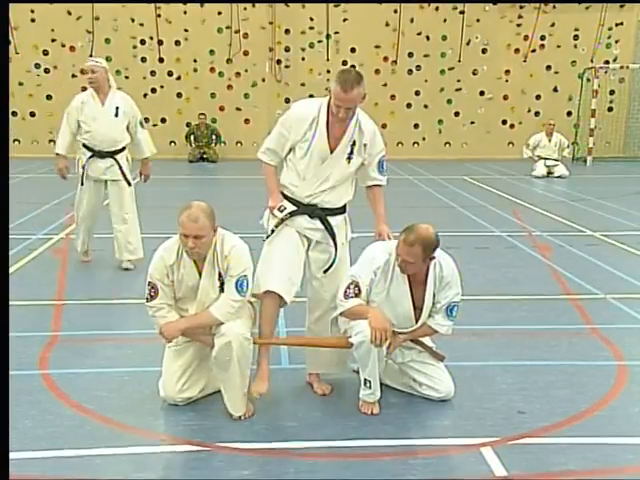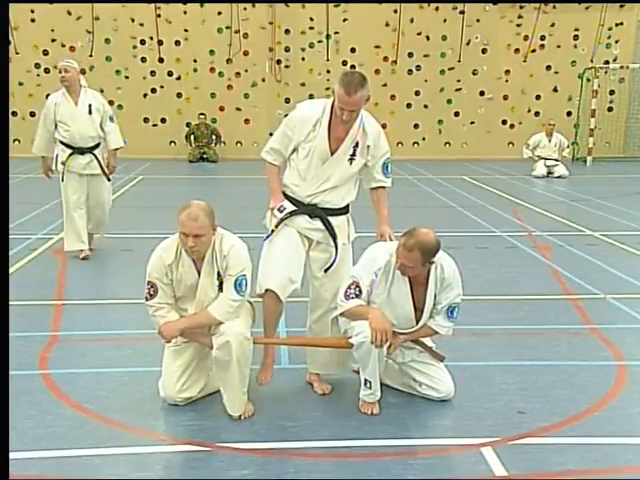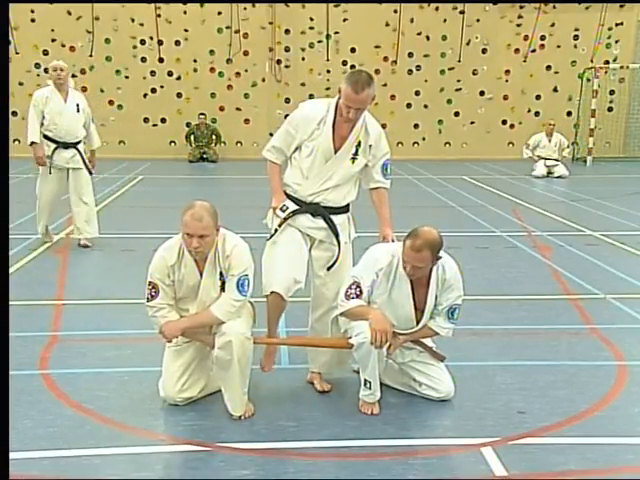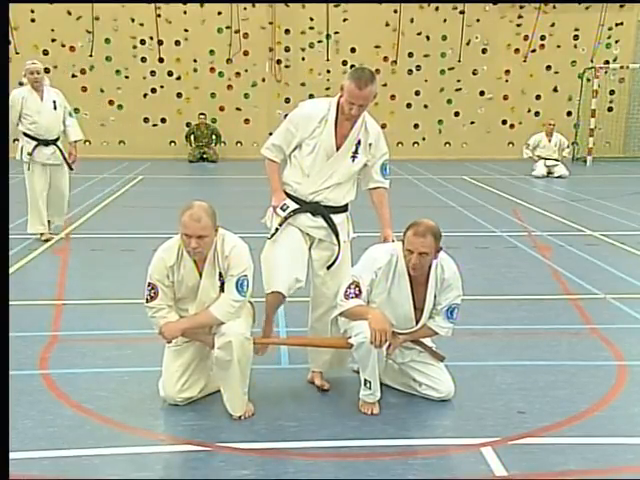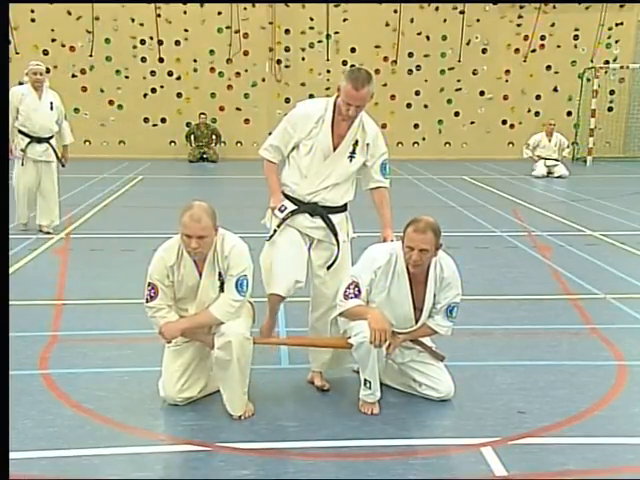
dt=0.7s
person 1, frame 1
left shoulder: (368, 132)
right shoulder: (301, 113)
left elbow: (373, 179)
right elbow: (268, 155)
left wrist: (380, 222)
right wrist: (275, 196)
left hip: (333, 223)
right hip: (291, 214)
left knee: (329, 299)
right knee: (275, 283)
left ankle: (317, 369)
right ankle: (263, 363)
person 1, frame 2
left shoulder: (372, 133)
right shoulder: (304, 114)
left elbow: (377, 180)
right elbow: (273, 155)
left wrist: (383, 223)
right wrist: (276, 197)
left hip: (334, 221)
right hip: (292, 212)
left knee: (329, 298)
right knee: (274, 281)
left ankle: (316, 370)
right ankle: (268, 356)
person 1, frame 3
left shoulder: (373, 134)
right shoulder: (308, 114)
left elbow: (377, 182)
right elbow: (274, 153)
left wrist: (385, 226)
right wrist: (277, 196)
left hip: (335, 220)
right hip: (293, 211)
left knee: (331, 297)
right knee: (280, 283)
left ankle: (318, 368)
right ankle: (271, 339)
person 1, frame 4
left shoulder: (372, 134)
right shoulder: (309, 112)
left elbow: (376, 182)
right elbow: (272, 151)
left wrist: (386, 228)
right wrist: (277, 194)
left hip: (334, 220)
right hip: (292, 212)
left knee: (330, 296)
right knee: (280, 283)
left ankle: (318, 367)
right ankle: (267, 327)
person 1, frame 5
left shoulder: (370, 133)
right shoulder: (305, 112)
left elbow: (377, 182)
right elbow: (271, 152)
left wrist: (387, 228)
right wrist: (275, 195)
left hip: (333, 220)
right hip: (291, 211)
left knee: (330, 296)
right knee: (280, 284)
left ankle: (319, 367)
right ankle: (270, 320)
person 2, frame 1
left shoulder: (235, 249)
right shoulder: (165, 256)
left elbow: (231, 305)
right elbow: (159, 309)
left wrist: (182, 324)
right wrist: (206, 340)
left hip: (228, 314)
right hip: (186, 327)
left knee: (234, 338)
right knee: (174, 394)
left ankle: (239, 399)
right ankle: (217, 367)
person 2, frame 2
left shoulder: (233, 249)
right shoulder: (163, 255)
left elbow: (229, 305)
right elbow: (159, 308)
left wrist: (181, 324)
right wrist: (206, 341)
left hip: (227, 314)
right hip: (185, 328)
left knee: (234, 336)
right knee: (174, 395)
left ankle: (238, 399)
right ankle: (220, 368)
person 2, frame 3
left shoulder: (236, 249)
right shoulder: (166, 255)
left elbow: (232, 304)
right elbow: (159, 309)
left wrist: (182, 324)
right wrist: (208, 340)
left hip: (228, 315)
right hip: (186, 328)
left knee: (234, 336)
right knee: (173, 394)
left ankle: (238, 399)
right ankle: (219, 369)
person 2, frame 4
left shoulder: (235, 249)
right shoulder: (165, 256)
left elbow: (231, 305)
right elbow: (158, 310)
left wrist: (182, 324)
right wrist: (208, 340)
left hip: (227, 315)
right hip: (186, 328)
left knee: (235, 337)
right knee: (174, 394)
left ankle: (239, 400)
right ankle: (219, 369)
person 2, frame 5
left shoulder: (235, 249)
right shoulder: (165, 256)
left elbow: (232, 304)
right elbow: (158, 310)
left wrist: (182, 325)
right wrist: (207, 340)
left hip: (227, 315)
right hip: (185, 327)
left knee: (234, 337)
right knee: (174, 394)
left ankle: (238, 399)
right ankle: (219, 370)
person 3, frame 1
left shoulder: (446, 269)
right shoulder: (376, 255)
left elbow: (442, 320)
right elbow: (345, 303)
left wrist: (403, 337)
right wrist: (372, 313)
left hip: (412, 338)
right hip: (372, 326)
left knee: (443, 391)
right knee: (367, 334)
left ankle: (376, 369)
right ankle: (369, 393)
person 3, frame 2
left shoulder: (447, 270)
right shoulder: (378, 255)
left elbow: (442, 321)
right elbow: (346, 303)
left wrist: (403, 337)
right wrist: (373, 313)
left hip: (412, 339)
right hip: (371, 324)
left knee: (443, 391)
right knee: (369, 335)
left ankle: (378, 369)
right ankle: (369, 394)
person 3, frame 3
left shoulder: (449, 272)
right shoulder: (379, 256)
left elbow: (442, 322)
right elbow: (346, 304)
left wrist: (403, 338)
right wrist: (373, 314)
left hip: (412, 339)
right hip: (371, 324)
left knee: (443, 390)
right knee: (369, 335)
left ankle: (378, 370)
right ankle: (369, 394)
person 3, frame 4
left shoulder: (448, 271)
right shoulder: (378, 257)
left elbow: (442, 322)
right elbow: (345, 304)
left wrist: (403, 338)
right wrist: (373, 313)
left hip: (411, 340)
right hip: (369, 324)
left knee: (443, 390)
right knee: (368, 335)
left ankle: (378, 368)
right ankle: (369, 394)
person 3, frame 5
left shoulder: (447, 270)
right shoulder: (377, 256)
left elbow: (441, 321)
right elbow: (345, 304)
left wrist: (402, 337)
right wrist: (372, 313)
left hip: (411, 339)
right hip: (370, 324)
left knee: (443, 390)
right knee: (368, 335)
left ankle: (381, 368)
right ankle: (369, 394)
person 4, frame 1
left shoulder: (124, 101)
right shoulder: (80, 101)
left elbow: (138, 130)
right elbow: (68, 129)
left wrist: (145, 161)
right wrist: (61, 157)
left hip: (117, 162)
right hip: (90, 162)
left knee: (124, 211)
right knee: (85, 209)
left ankle: (128, 255)
right ankle: (84, 246)
person 4, frame 2
left shoulder: (95, 97)
right shoulder: (54, 100)
left elbow: (110, 126)
right elbow: (46, 131)
left wrist: (112, 155)
right wrist: (45, 159)
left hip: (95, 157)
right hip: (69, 158)
left knee: (101, 203)
right knee: (74, 203)
left ankle: (90, 234)
right ankle: (81, 246)
person 4, frame 3
left shoulder: (79, 97)
right shoulder: (41, 95)
left elbow: (89, 126)
right elbow: (34, 123)
left wrist: (92, 152)
right wrist: (36, 148)
left hip: (76, 153)
right hip: (52, 152)
left knee: (83, 195)
right knee: (47, 195)
left ankle: (84, 234)
right ankle: (44, 228)
person 4, frame 4
left shoulder: (56, 94)
right shoulder: (18, 95)
left elbow: (69, 120)
right elbow: (11, 122)
left wrist: (73, 146)
left hip: (55, 148)
right hip: (33, 149)
left knee: (59, 190)
right knee: (37, 191)
left ankle: (50, 220)
right ankle: (42, 229)
person 4, frame 5
left shoulder: (53, 96)
right shoulder: (17, 92)
left elbow: (62, 122)
right elbow: (10, 119)
left wrist: (65, 148)
right wrist: (9, 142)
left hip: (47, 147)
right hip: (25, 146)
left knee: (49, 187)
right knee: (24, 186)
left ankle: (45, 222)
right ankle: (22, 220)
